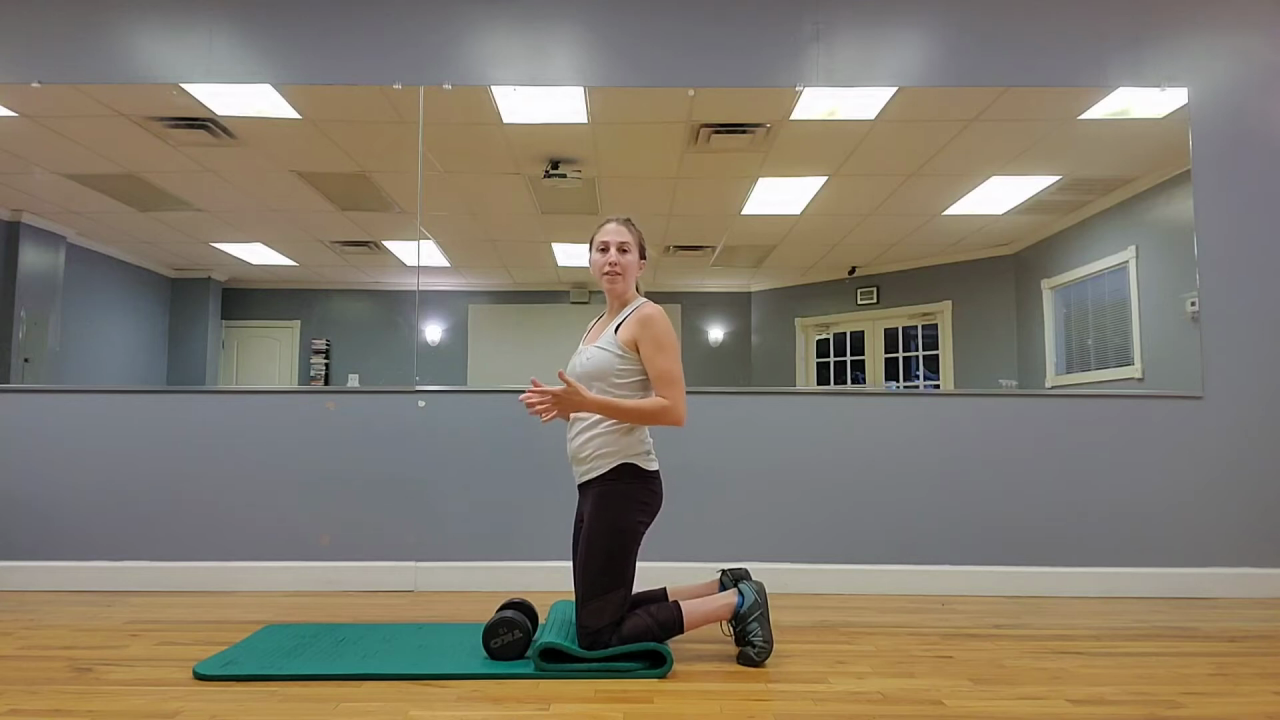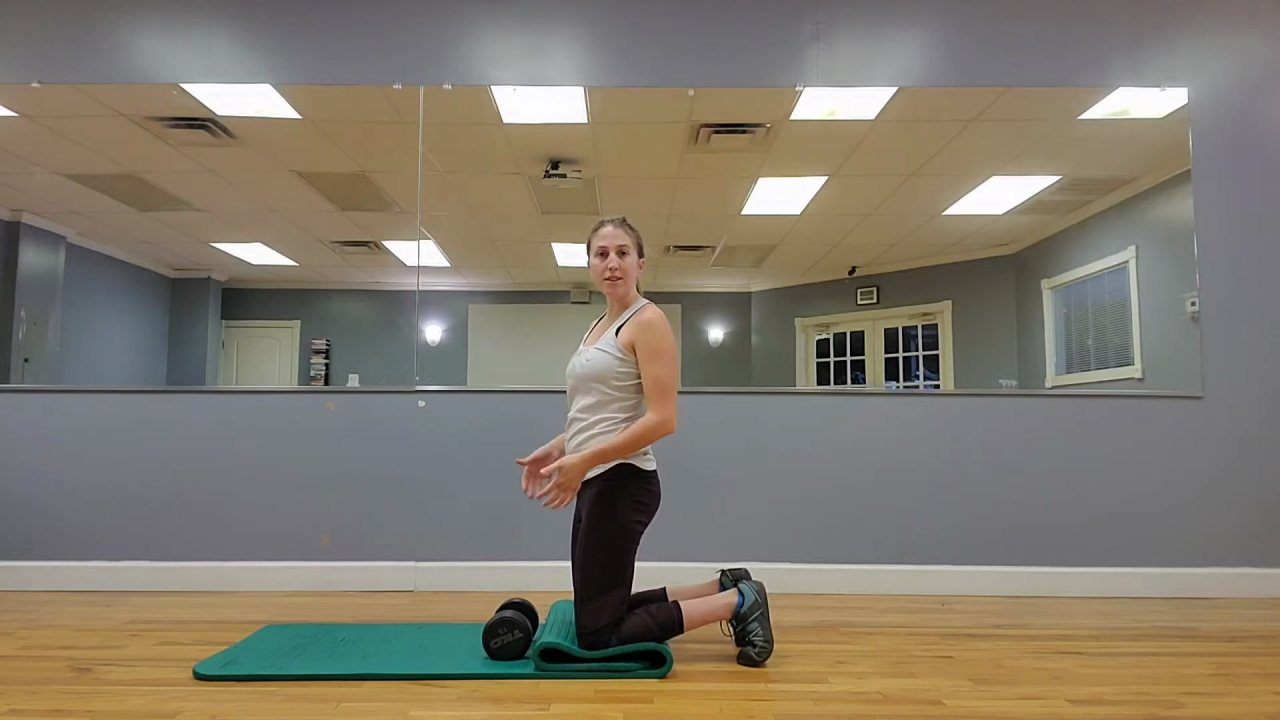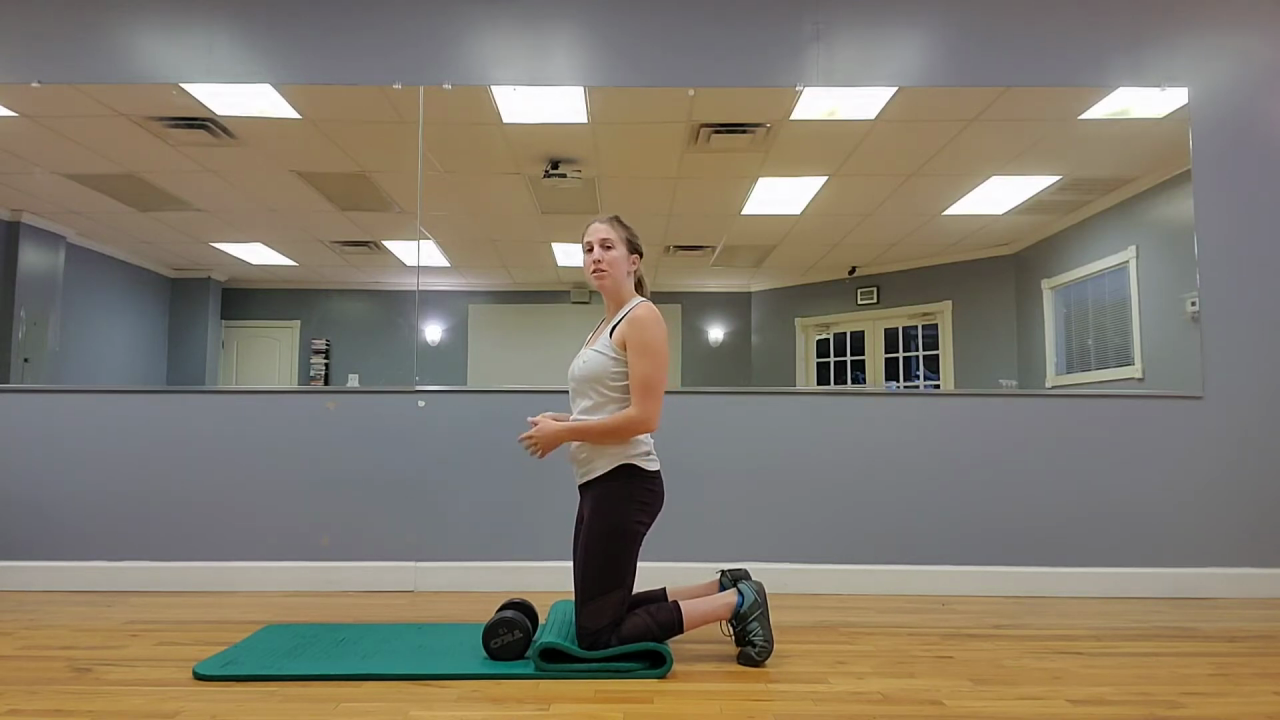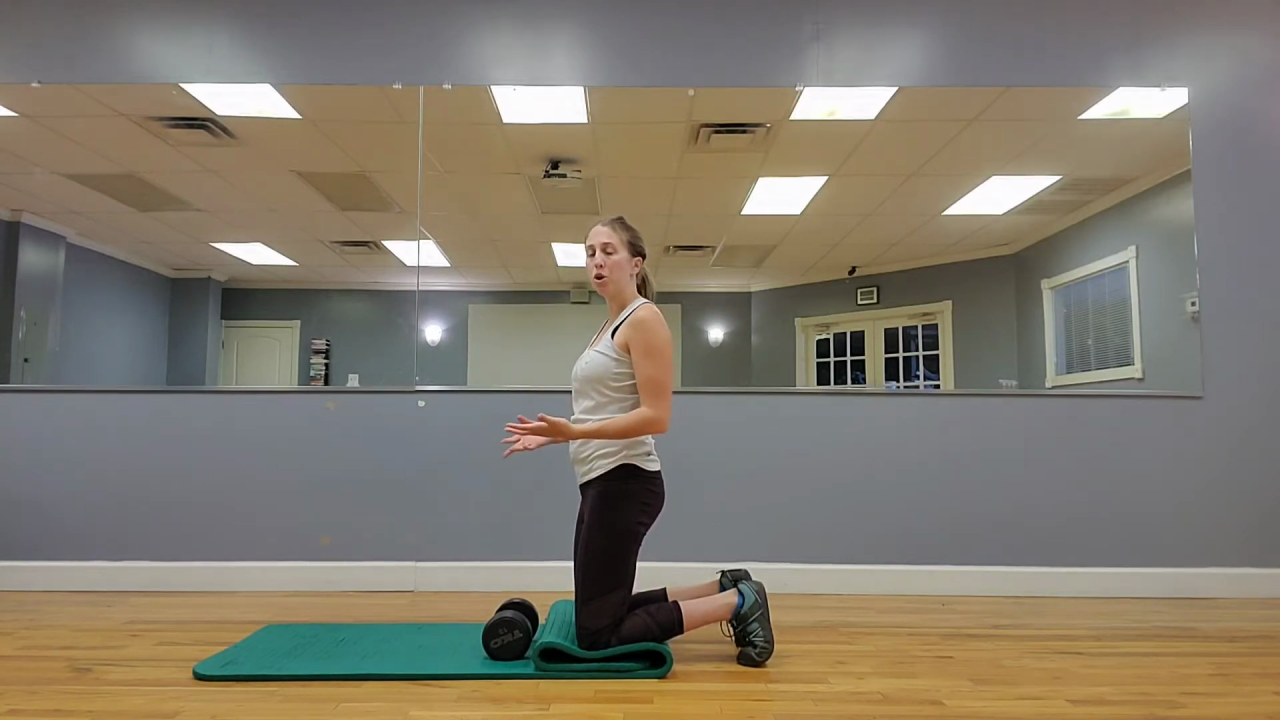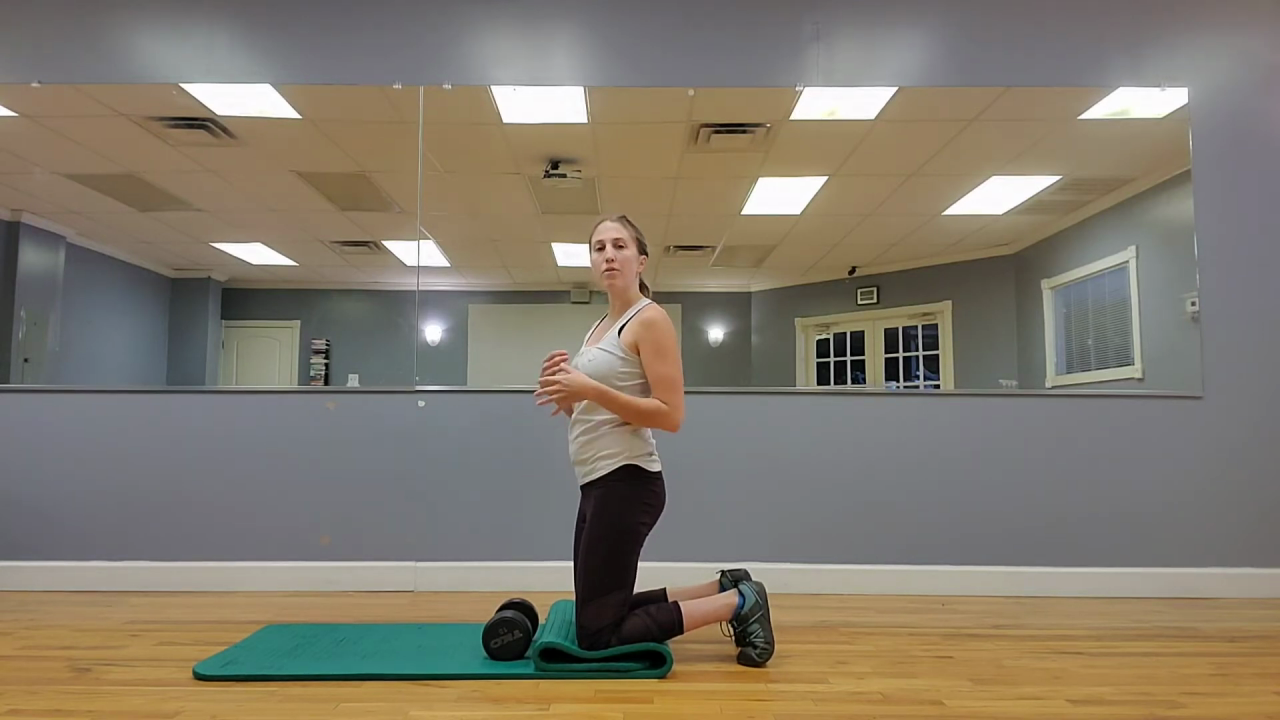
dt=1s
person 1, frame 1
left shoulder: (648, 318)
right shoulder: (597, 325)
left elbow: (672, 410)
left wrist: (589, 402)
right wrist: (563, 403)
left hip: (623, 483)
right hip: (597, 484)
left knee: (598, 633)
right knee: (601, 615)
left ankle: (737, 602)
right ankle: (724, 589)
person 1, frame 2
left shoulder: (647, 321)
right shoulder: (598, 327)
left elbow: (662, 420)
left wrist: (581, 462)
right wrist: (558, 448)
left hip: (620, 485)
right hip: (598, 486)
left knee: (597, 634)
right knee: (602, 615)
left ankle: (737, 602)
right ankle: (723, 588)
person 1, frame 3
left shoulder: (641, 317)
right shoulder: (605, 325)
left elbow: (644, 418)
left wrist: (562, 434)
right wrist: (561, 424)
left hip: (624, 484)
right hip: (601, 485)
left knee: (598, 634)
right knee: (603, 615)
left ankle: (736, 603)
right ankle: (725, 589)
person 1, frame 4
left shoulder: (644, 319)
right shoulder: (610, 326)
left elbow: (655, 417)
left wrist: (574, 431)
right wrist: (555, 434)
left hip: (623, 484)
right hip: (603, 484)
left knee: (597, 633)
right knee: (605, 614)
left ankle: (736, 603)
right ankle: (724, 589)
person 1, frame 5
left shoulder: (649, 319)
right shoulder: (601, 326)
left elbow: (670, 415)
left wrist: (592, 391)
right wrist: (567, 396)
left hip: (625, 484)
right hip: (600, 485)
left knee: (598, 634)
right knee: (605, 614)
left ankle: (737, 603)
right ankle: (725, 589)
